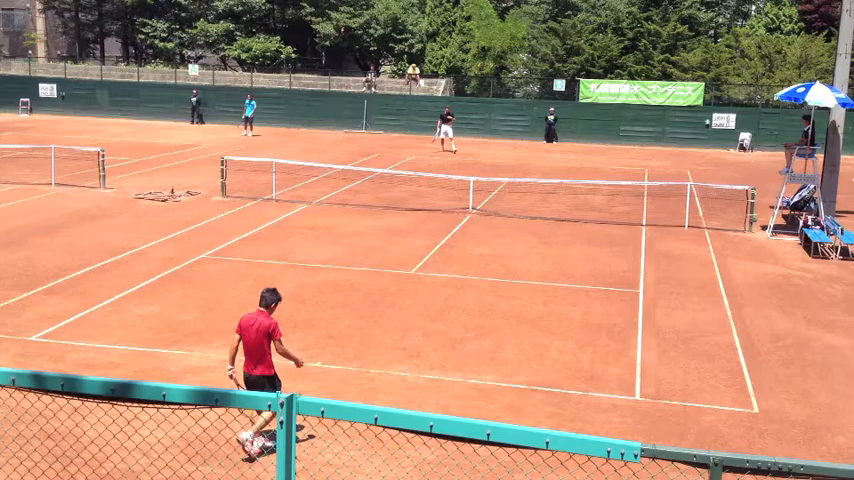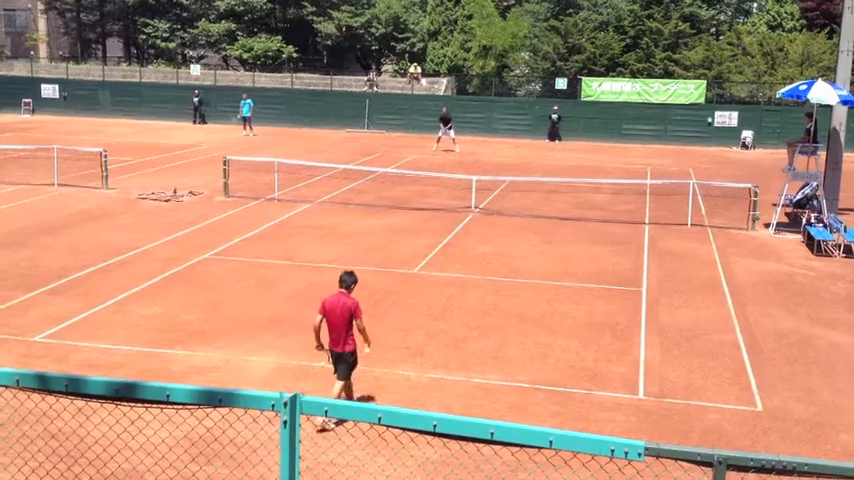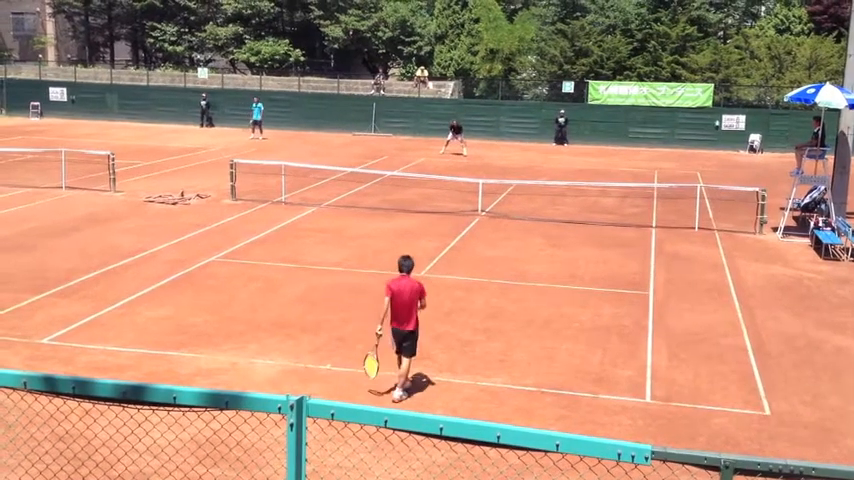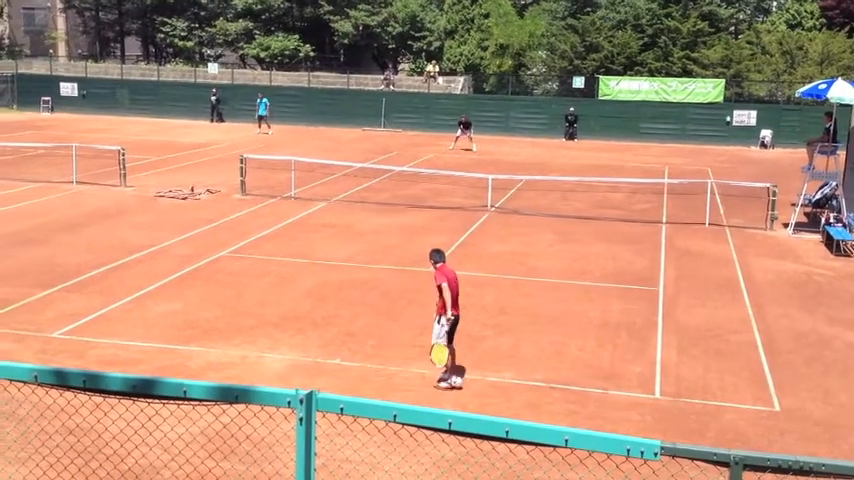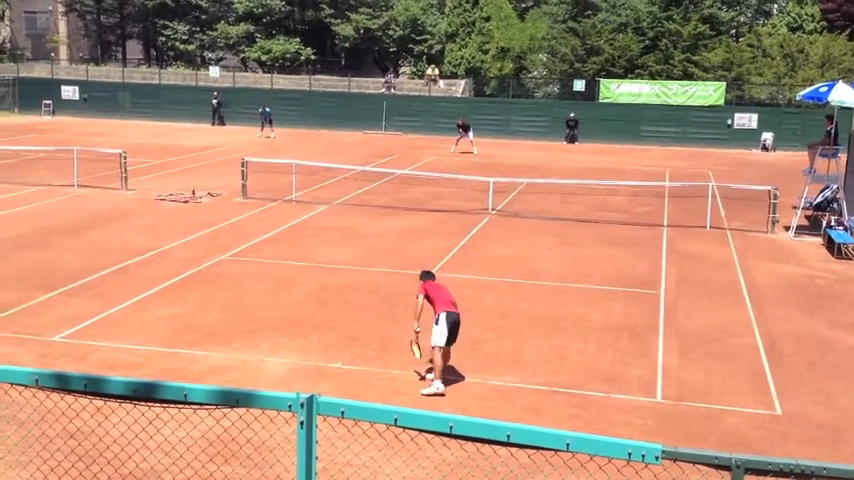
dt=1s
person 1, frame 1
left shoulder: (244, 319)
right shoulder: (271, 324)
left elbow: (234, 345)
right elbow: (280, 349)
left wrist: (231, 366)
right wrist: (296, 360)
left hip: (248, 373)
right hip: (265, 374)
left ankle: (257, 441)
right ankle: (248, 435)
person 1, frame 2
left shoulder: (327, 301)
right shoulder: (353, 304)
left elbow: (317, 324)
right elbow: (360, 327)
left wrist: (318, 342)
right wrist: (367, 341)
left hip: (333, 348)
right hip: (348, 349)
left knee: (345, 377)
right knee: (340, 382)
left ankle: (351, 403)
person 1, frame 3
left shoulder: (391, 284)
right shoulder: (417, 285)
left elbow: (386, 306)
right elbow: (423, 305)
left wrist: (380, 325)
left hip: (396, 327)
right hip: (411, 328)
left knee: (400, 355)
right knee: (406, 359)
left ankle: (404, 382)
right ankle: (398, 391)
person 1, frame 4
left shoulder: (439, 272)
right shoulder: (452, 272)
left elbow: (446, 290)
left wrist: (448, 311)
left hip: (445, 315)
right hip: (455, 314)
right knee: (449, 345)
left ankle: (453, 379)
right ankle: (450, 374)
person 1, frame 5
left shoulder: (424, 286)
right shoulder: (440, 287)
left elbow: (420, 302)
left wrist: (416, 323)
right wrist: (437, 327)
left hip: (444, 315)
right hip: (455, 315)
left knee: (436, 349)
right knee: (446, 347)
left ankle: (438, 384)
right ankle: (437, 374)
